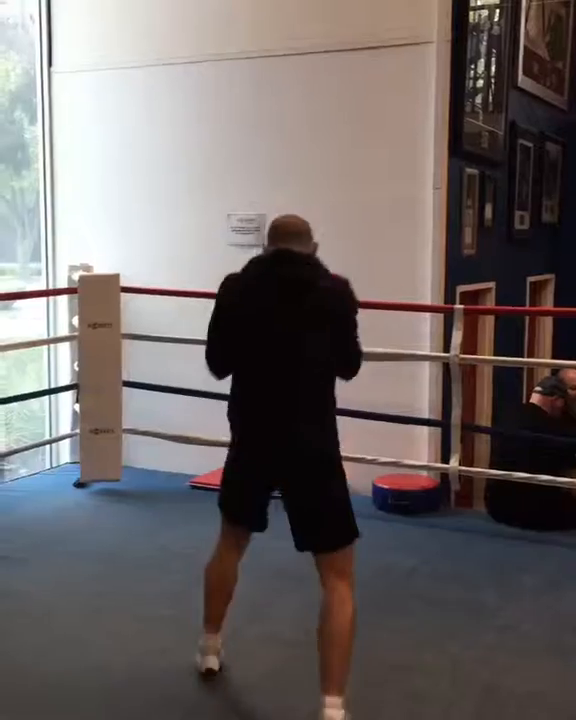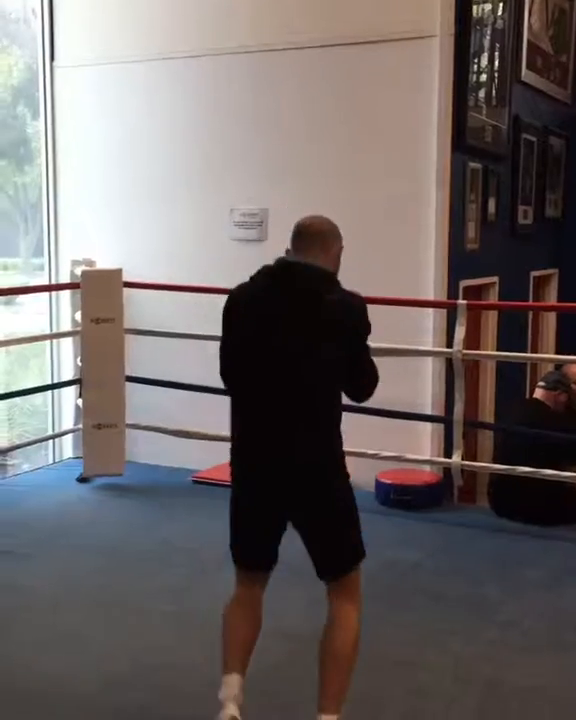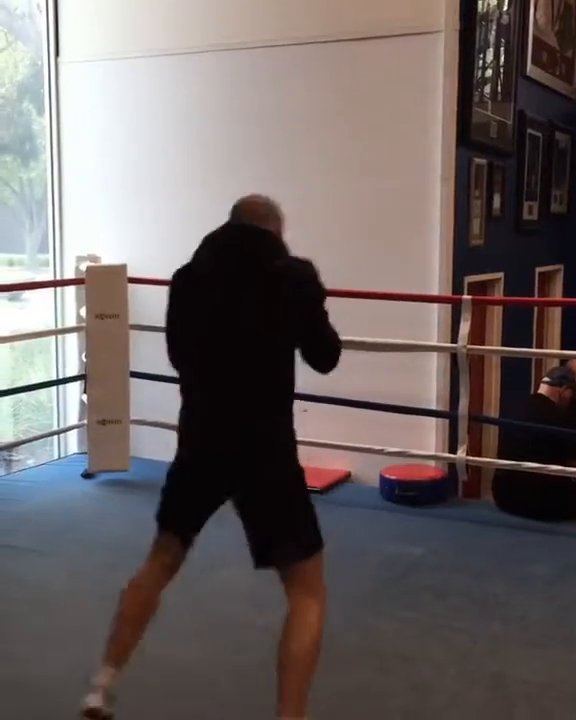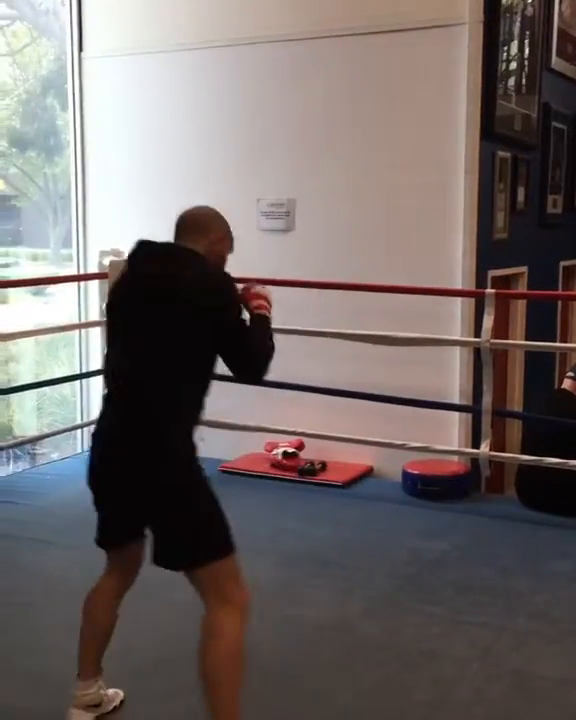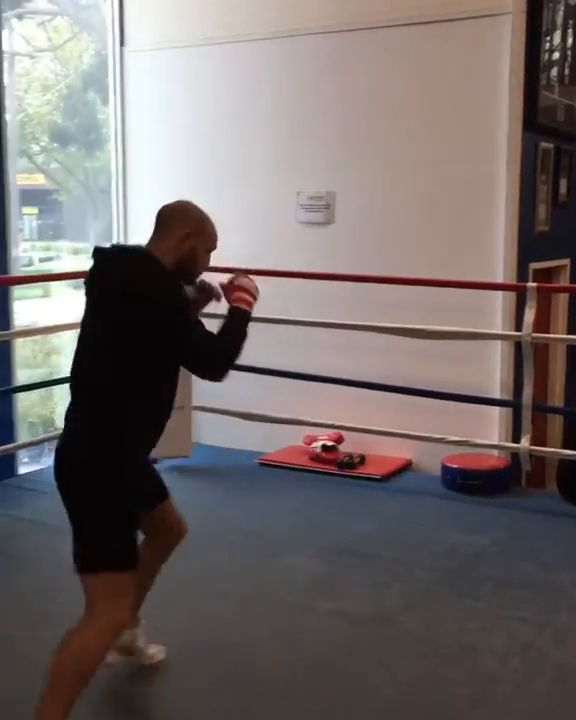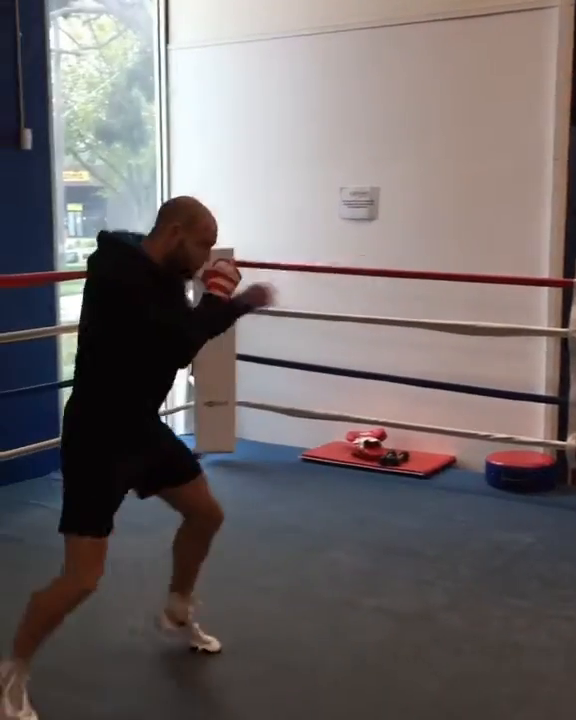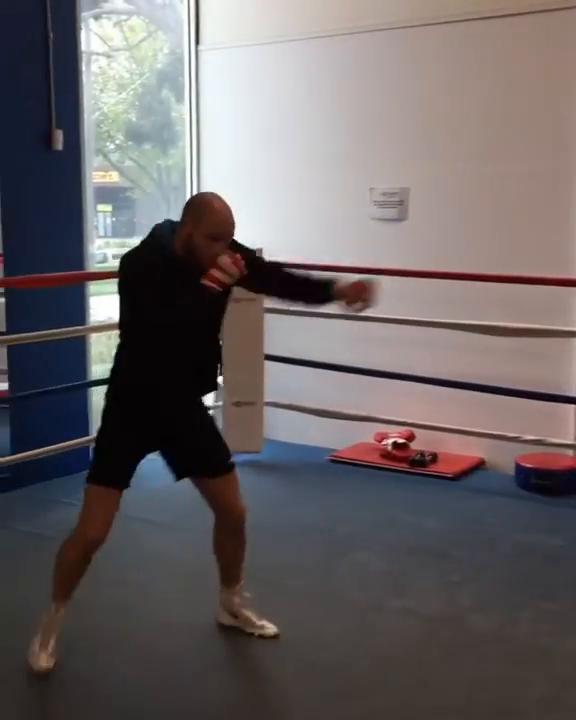
dt=0.3s
person 1, frame 1
left shoulder: (235, 288)
right shoulder: (334, 291)
left elbow: (217, 363)
right elbow: (348, 366)
left hip: (251, 440)
right hip: (312, 444)
left knee: (231, 541)
right knee: (338, 578)
left ankle: (210, 649)
person 1, frame 2
left shoulder: (244, 299)
right shoulder: (344, 308)
right elbow: (361, 388)
left hip: (250, 464)
right hip: (315, 467)
left knee: (248, 589)
right knee: (345, 596)
person 1, frame 3
left shoulder: (188, 276)
right shoulder: (293, 273)
right elbow: (325, 356)
left hip: (199, 445)
right hip: (263, 450)
left knee: (161, 562)
right knee: (307, 594)
person 1, frame 4
left shoulder: (128, 281)
right shoulder: (210, 285)
right elbow: (252, 366)
right wrist: (259, 315)
left hip: (110, 450)
right hip: (162, 456)
left knee: (120, 568)
right knee: (228, 601)
person 1, frame 5
left shoulder: (123, 276)
right shoulder: (150, 289)
right elbow: (211, 362)
left wrist: (205, 295)
right wrist: (240, 312)
left hip: (119, 448)
right hip: (97, 458)
left knee: (168, 531)
right knee: (106, 610)
left ankle: (123, 635)
person 1, frame 6
left shoulder: (158, 274)
right shoulder: (119, 275)
left elbow: (185, 336)
right elbow: (175, 346)
left wrist: (240, 301)
right wrist: (215, 301)
left hip: (142, 425)
right hip: (94, 431)
left knee: (207, 514)
right knee: (81, 580)
left ankle: (178, 612)
person 1, frame 7
left shoulder: (227, 259)
right shoulder: (140, 266)
left elbow: (283, 281)
right elbow: (154, 334)
left wrist: (336, 291)
right wrist: (206, 290)
left hip: (186, 408)
right hip: (133, 409)
left knee: (231, 511)
right knee: (92, 529)
left ankle: (232, 603)
right ankle: (53, 620)
